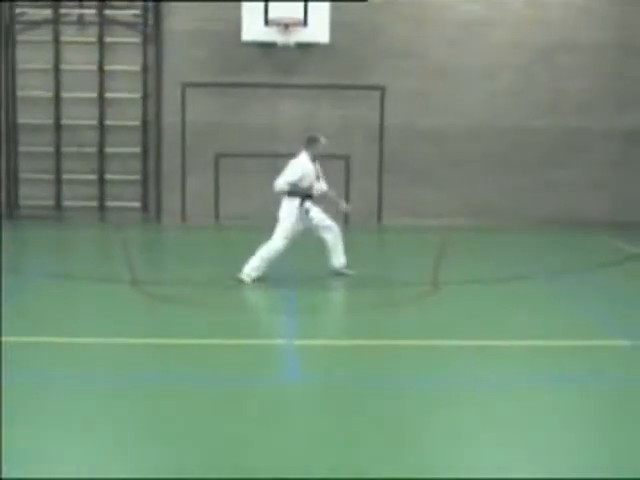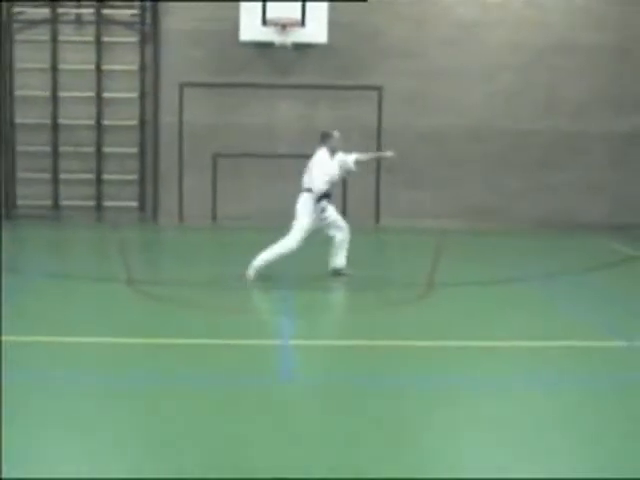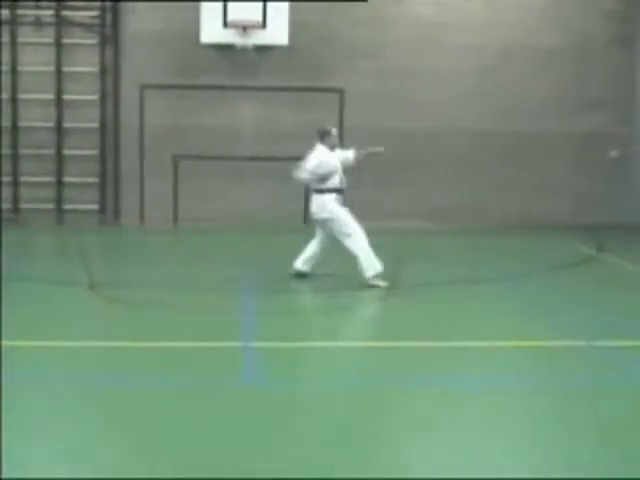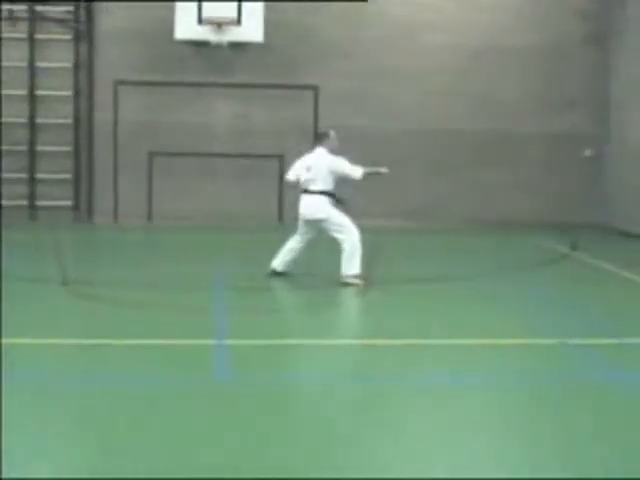
dt=0.4s
person 1, frame 1
left shoulder: (313, 164)
right shoulder: (299, 164)
left elbow: (322, 187)
right elbow: (279, 186)
left wrist: (339, 201)
right wrist: (302, 190)
left hip: (308, 207)
right hip: (294, 207)
left knee: (332, 229)
right knee: (278, 242)
left ankle: (339, 266)
right ankle: (248, 273)
person 1, frame 2
left shoulder: (336, 158)
right shoulder: (320, 161)
left elbow: (358, 158)
right elbow: (319, 188)
left wrist: (382, 155)
right wrist: (335, 179)
left hip: (322, 204)
right hip: (310, 204)
left knee: (342, 230)
right knee: (293, 241)
left ankle: (337, 266)
right ankle: (257, 265)
person 1, frame 3
left shoulder: (333, 154)
right shoulder: (318, 156)
left elbow: (352, 155)
right elbow: (302, 175)
left wrist: (373, 150)
right wrist: (320, 178)
left hip: (329, 202)
right hip: (327, 203)
left knee: (322, 238)
right knee: (355, 235)
left ankle: (300, 268)
right ankle: (372, 274)
person 1, frame 4
left shoulder: (305, 159)
right shoulder: (331, 160)
left elbow: (290, 178)
right elbow: (356, 172)
right wrist: (378, 170)
left hip: (306, 203)
right hip: (321, 204)
left knee: (301, 237)
right knee: (351, 234)
left ankle: (277, 267)
right ankle: (350, 274)
